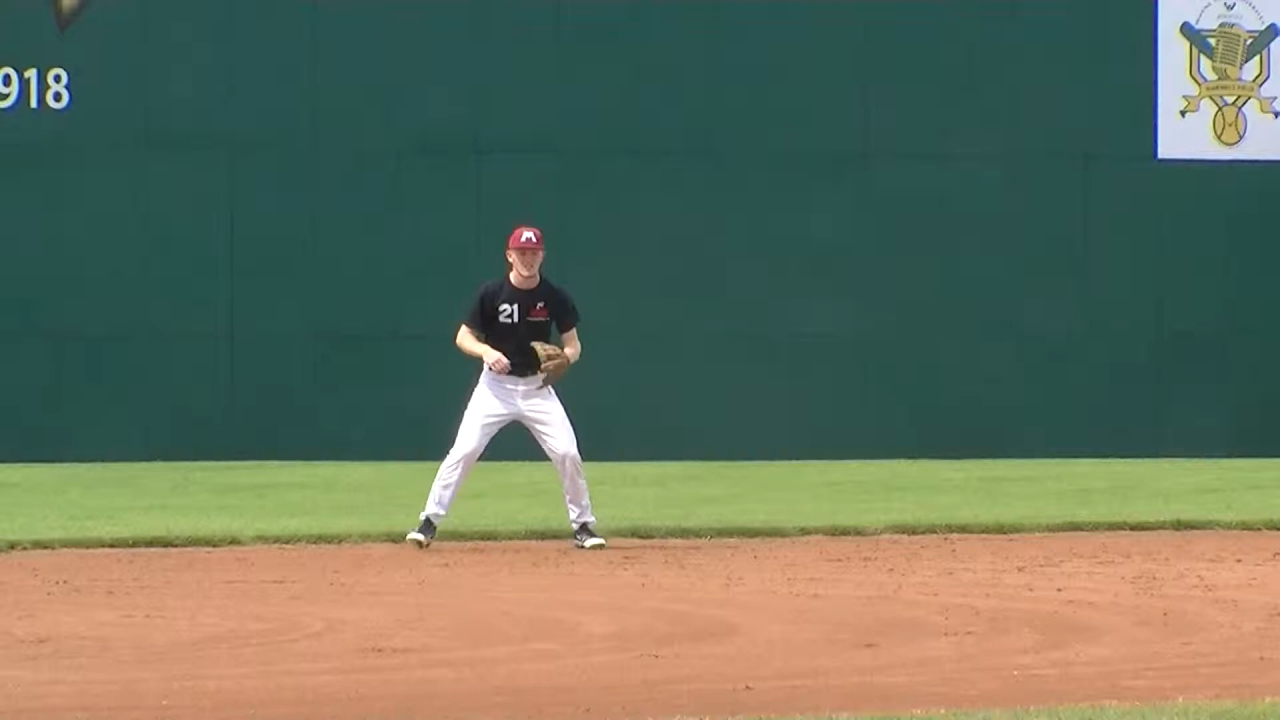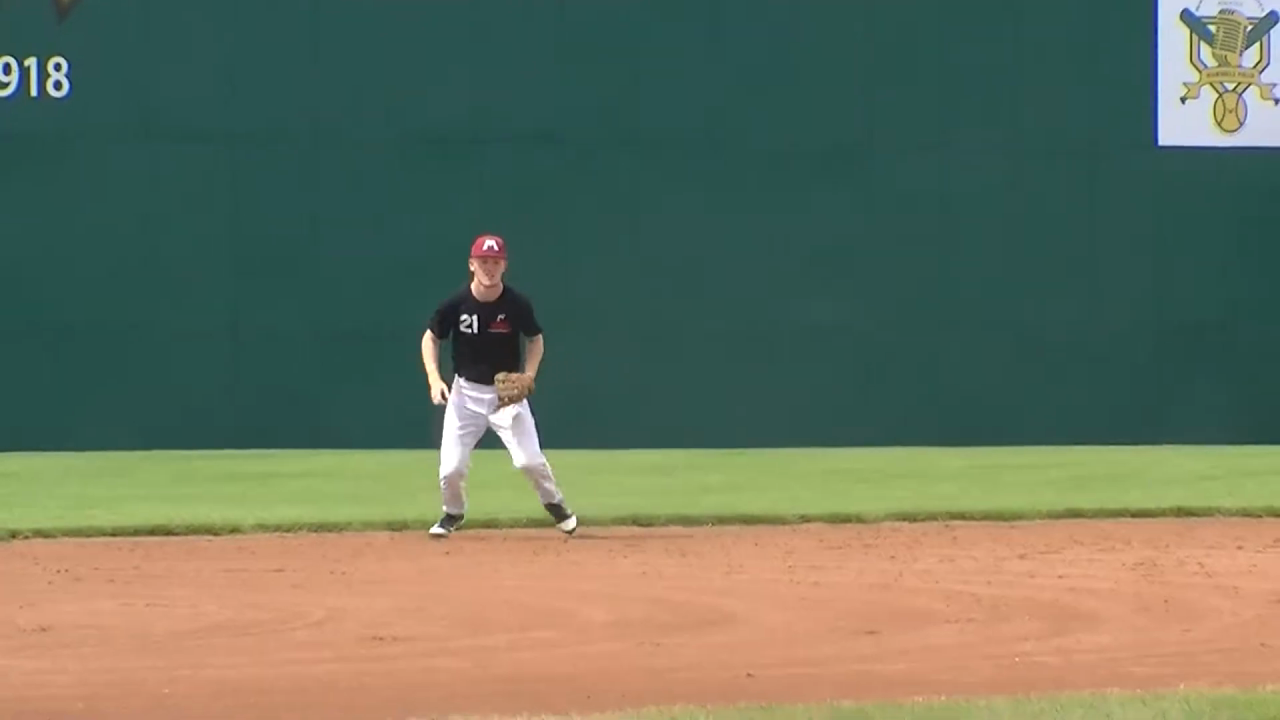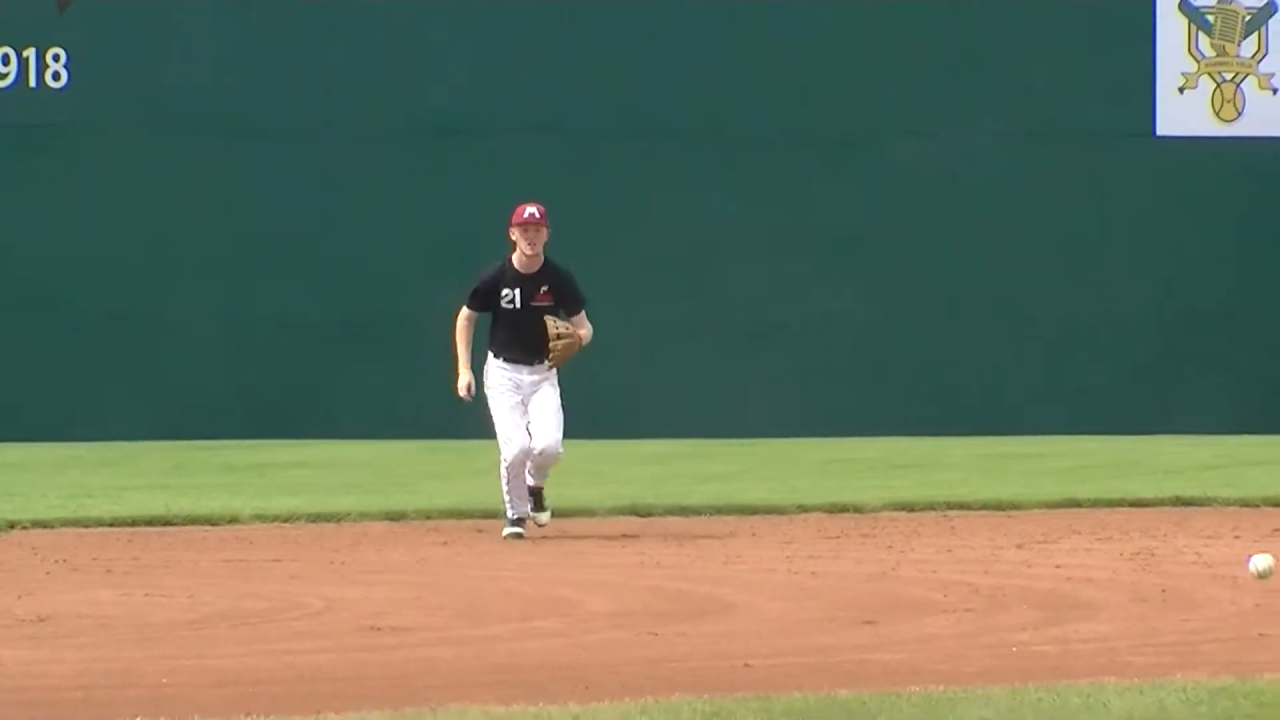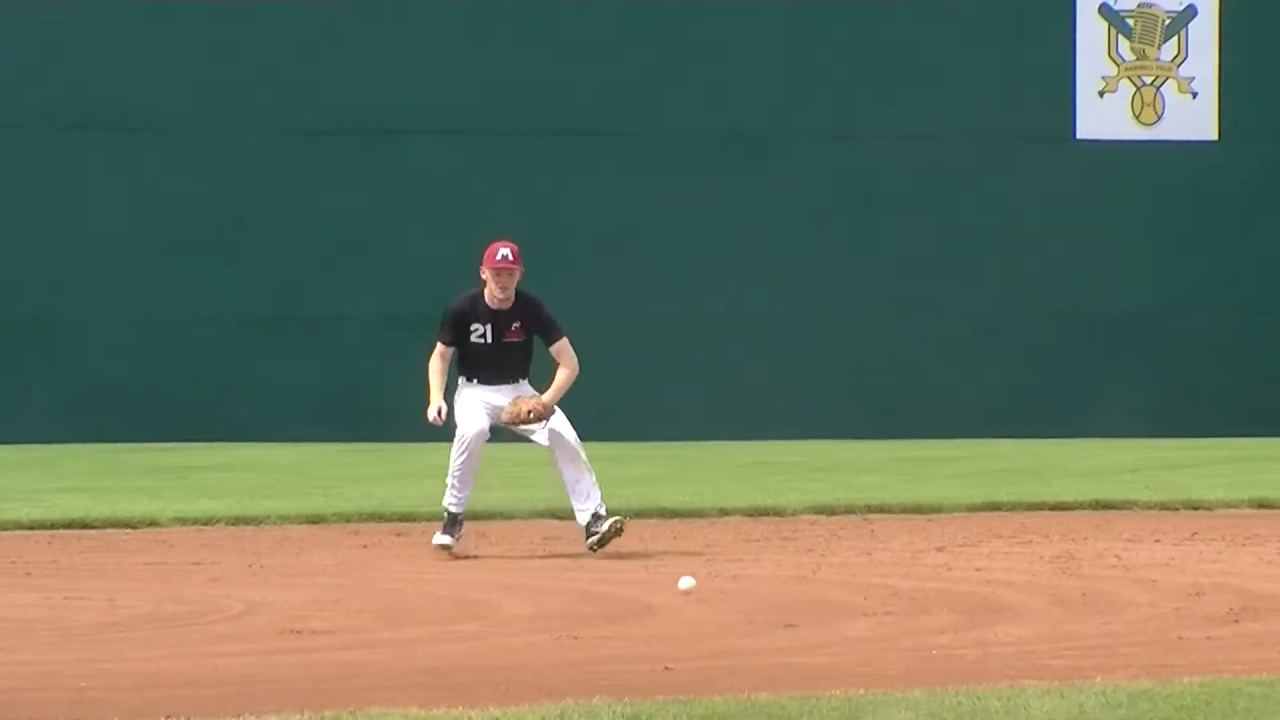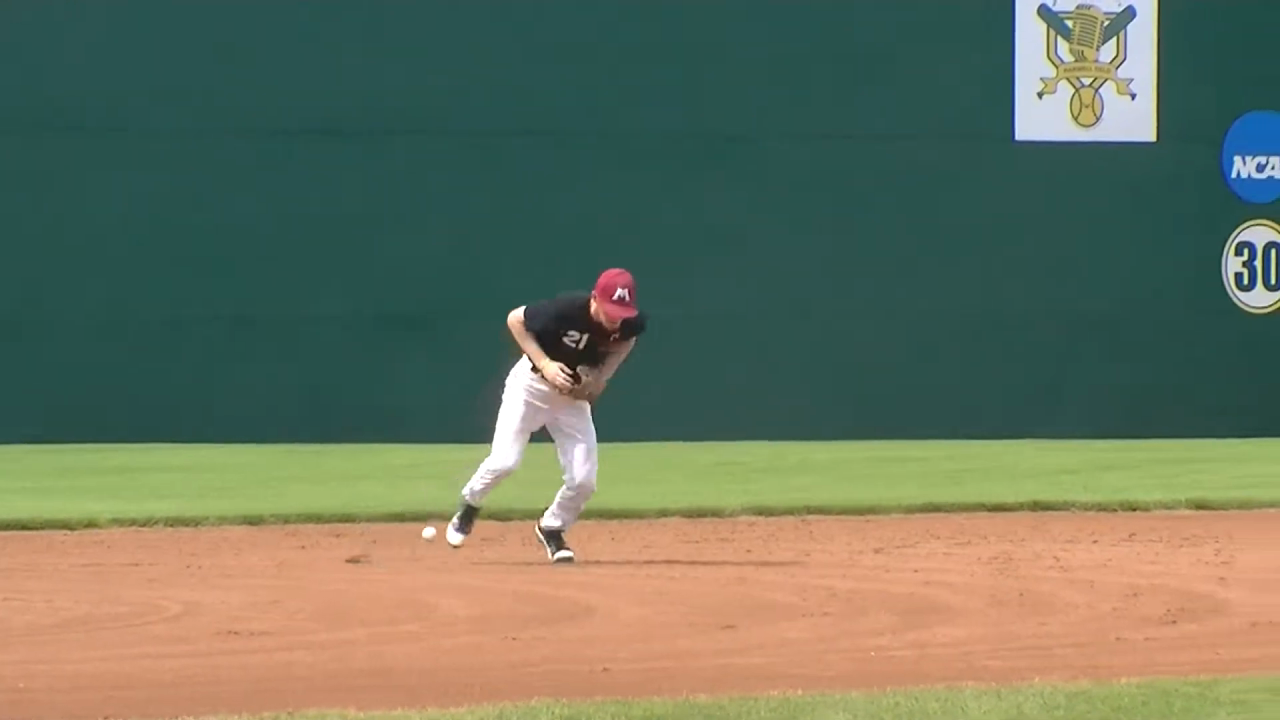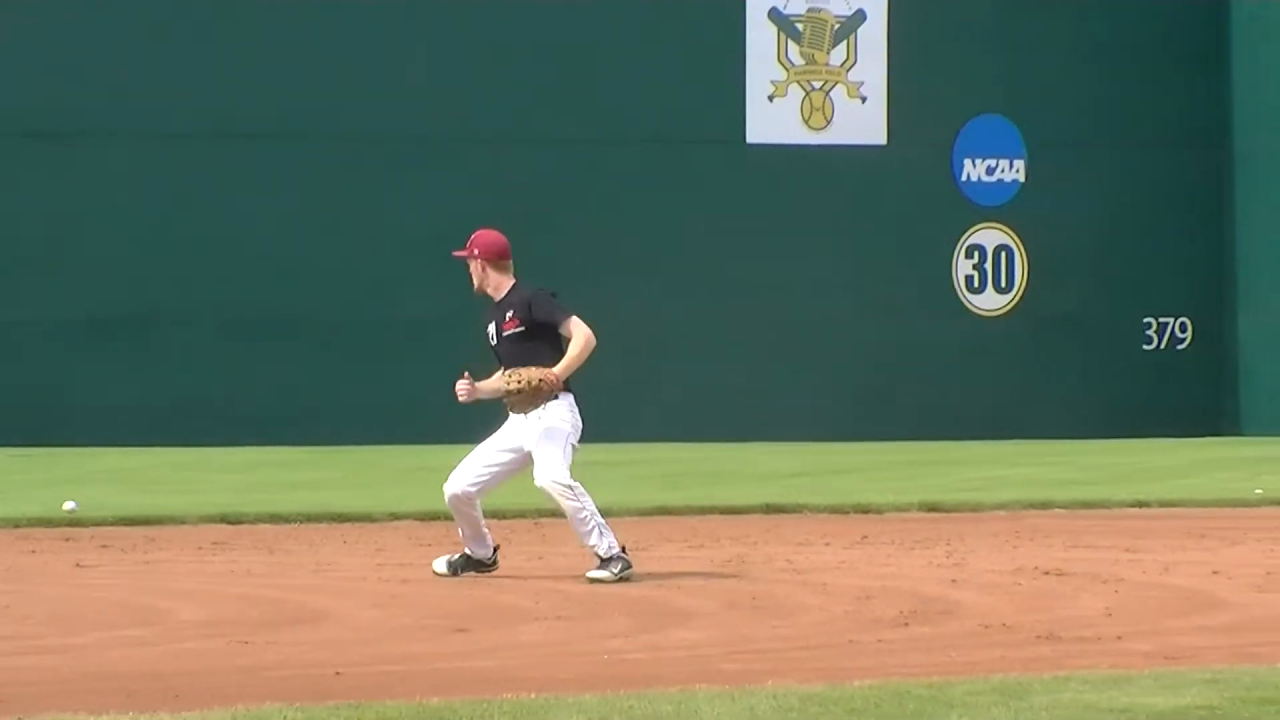
dt=0.7s
person 1, frame 1
left shoulder: (556, 296)
right shoulder: (491, 293)
left elbow: (573, 345)
right elbow: (464, 336)
left wrist: (563, 359)
right wrist: (486, 351)
left hip: (537, 386)
right hip: (495, 384)
left knee: (567, 452)
right knee: (462, 452)
left ankle: (582, 525)
right ankle: (429, 521)
person 1, frame 2
left shoulder: (519, 304)
right shoulder: (454, 304)
left elbow: (535, 342)
right elbow: (430, 339)
left wrist: (527, 379)
right wrist: (434, 379)
right hip: (467, 392)
left knee: (530, 461)
right knee: (451, 469)
left ankle: (553, 502)
right ankle: (453, 513)
person 1, frame 3
left shoulder: (560, 278)
right shoulder: (495, 277)
left elbow: (583, 327)
right elbow: (465, 319)
left wrist: (579, 338)
right wrist: (464, 370)
left hip: (543, 372)
right hip: (502, 372)
left knee: (549, 447)
right knee: (516, 448)
left ankle: (534, 486)
right ankle: (515, 514)
person 1, frame 4
left shoulder: (533, 309)
right shoulder: (463, 309)
left elbow: (569, 362)
right elbow: (439, 356)
left wrist: (550, 398)
right wrist: (436, 397)
left hip: (519, 391)
right hip: (474, 392)
left knee: (564, 437)
right knee: (471, 431)
left ankle: (593, 519)
right ankle: (453, 517)
person 1, frame 5
left shoulder: (631, 322)
right shoulder: (565, 308)
right elbow: (515, 320)
left wrist: (601, 378)
right wrist: (545, 364)
left hip: (575, 393)
right hip: (532, 385)
left knee: (583, 480)
right knee: (505, 462)
left ankle: (551, 528)
right ankle: (470, 503)
person 1, frame 6
left shoulder: (532, 299)
right shoulder: (495, 315)
left elbow: (586, 337)
left wrist: (558, 374)
right wrist: (478, 389)
left hip: (554, 415)
right hip: (518, 422)
left knee: (552, 477)
right knee: (458, 489)
left ankle: (612, 554)
right ankle: (479, 553)
